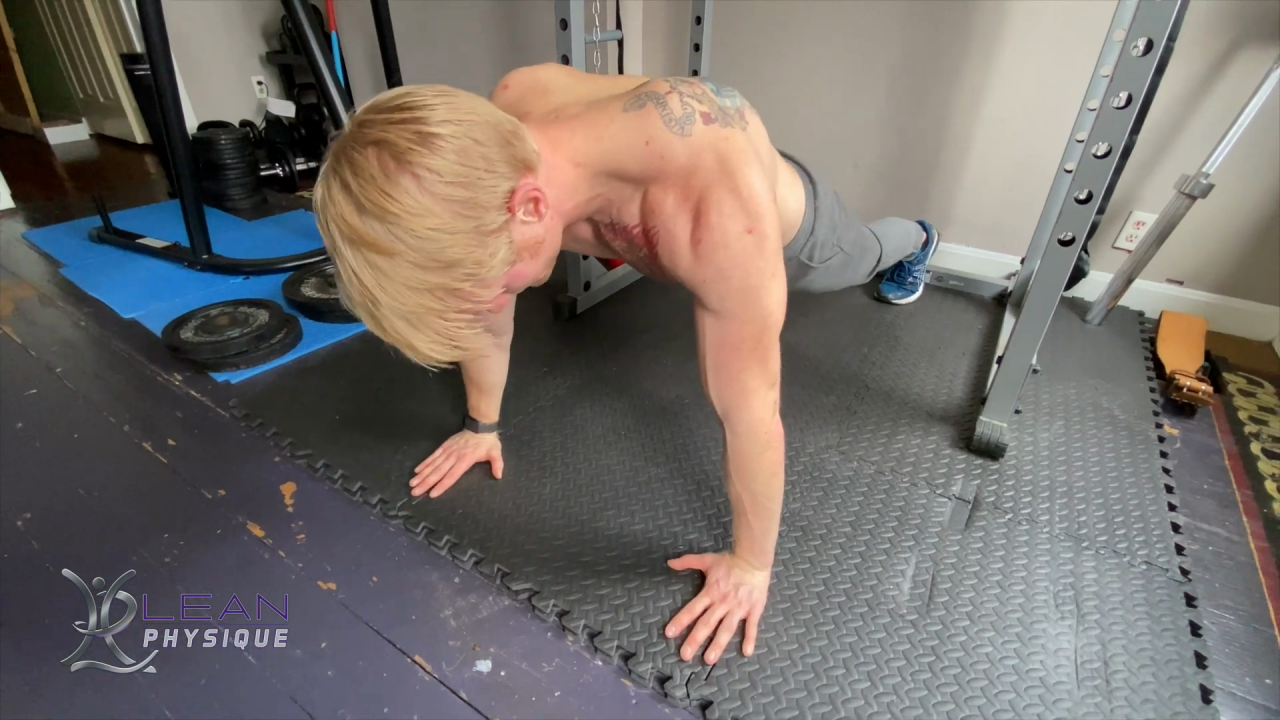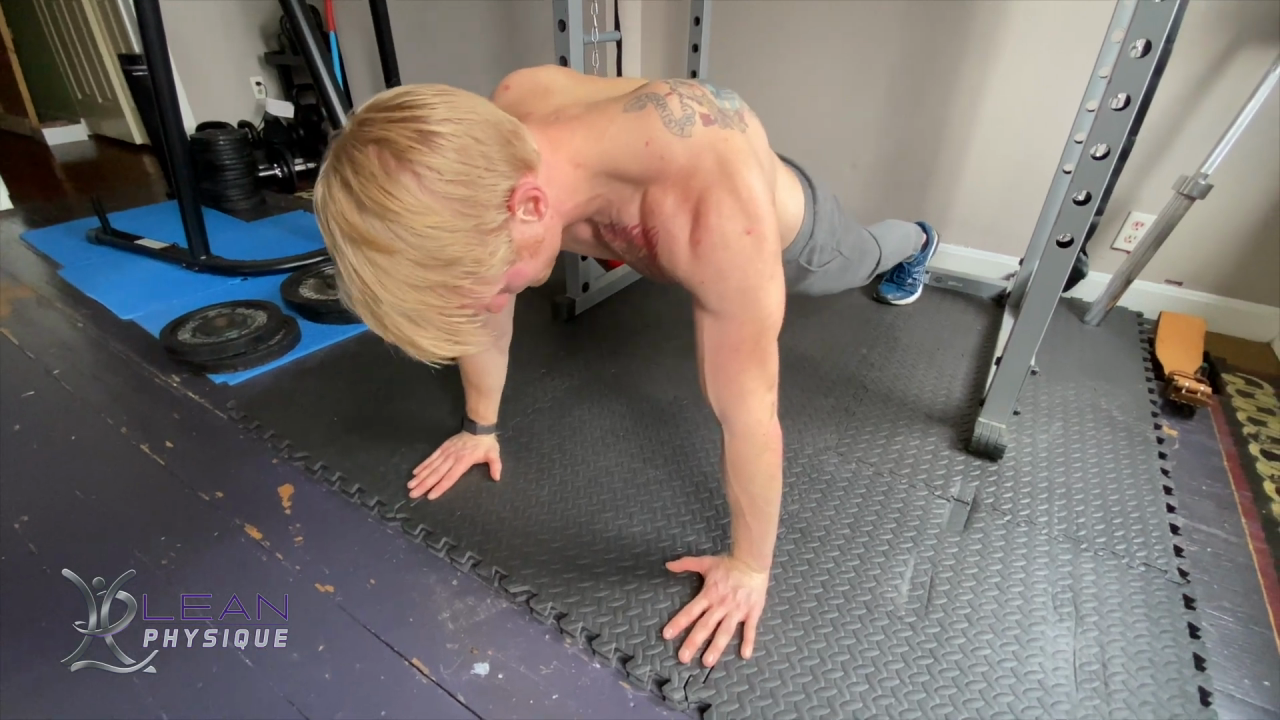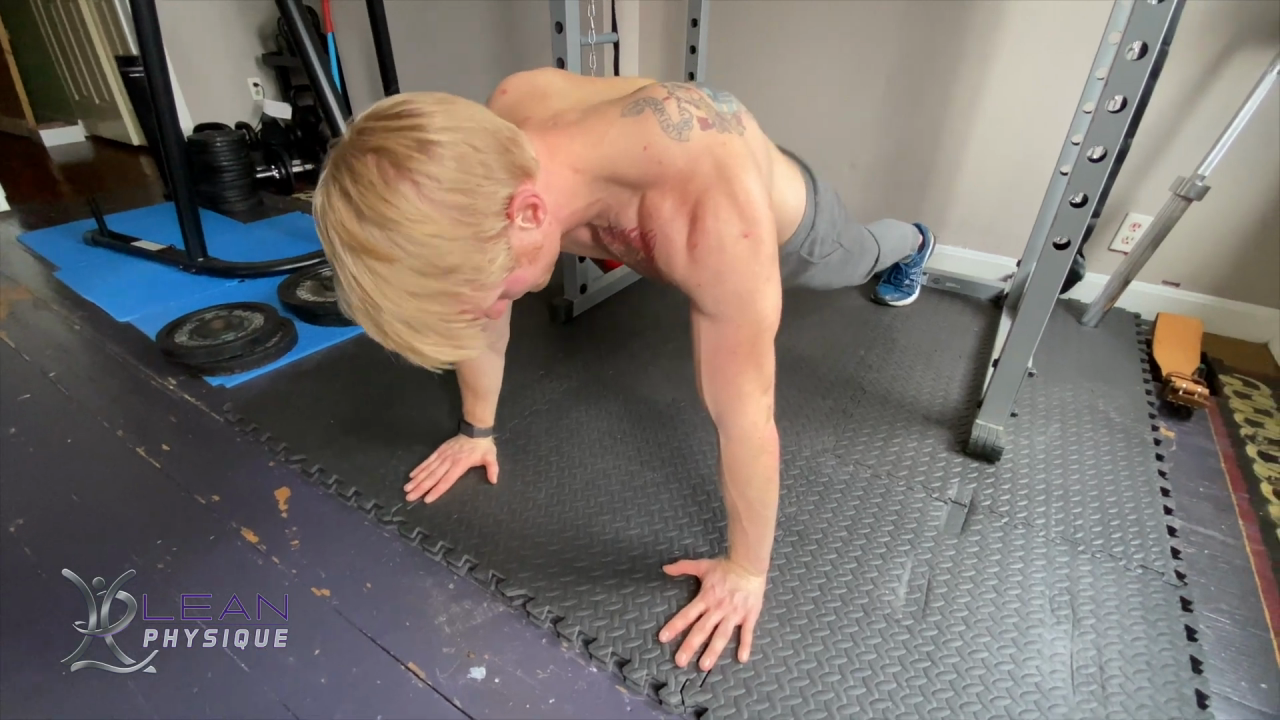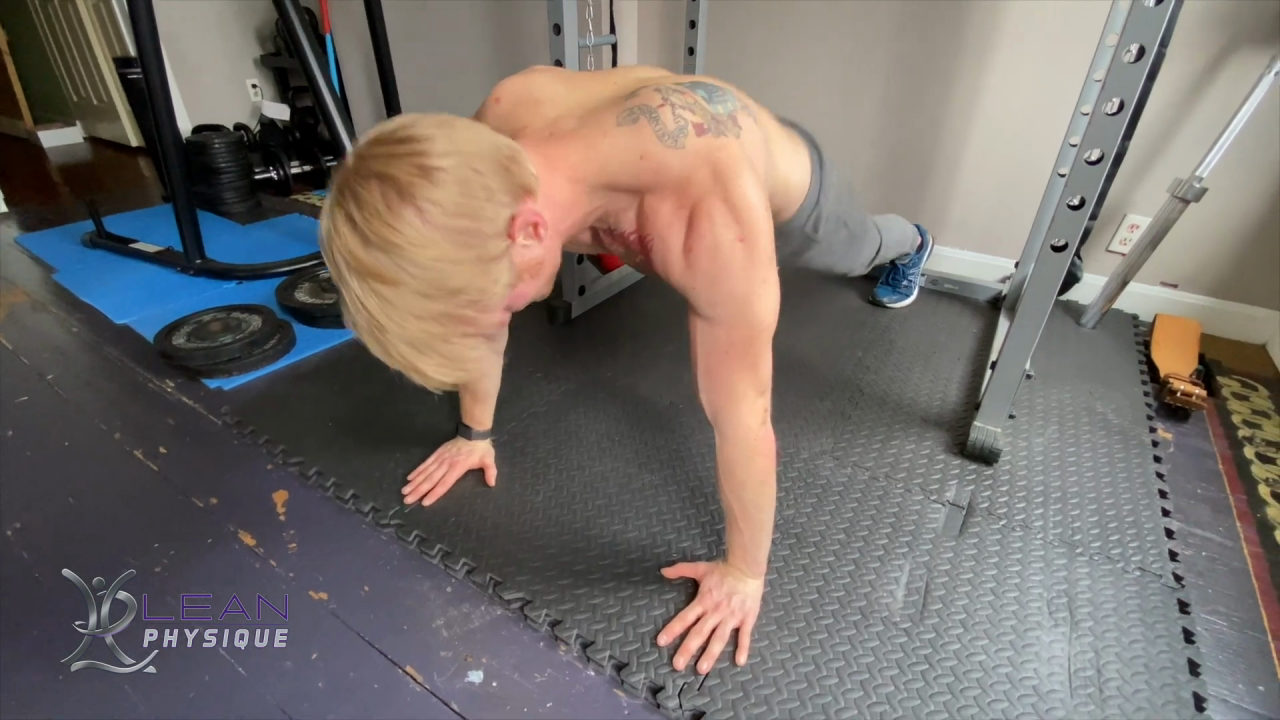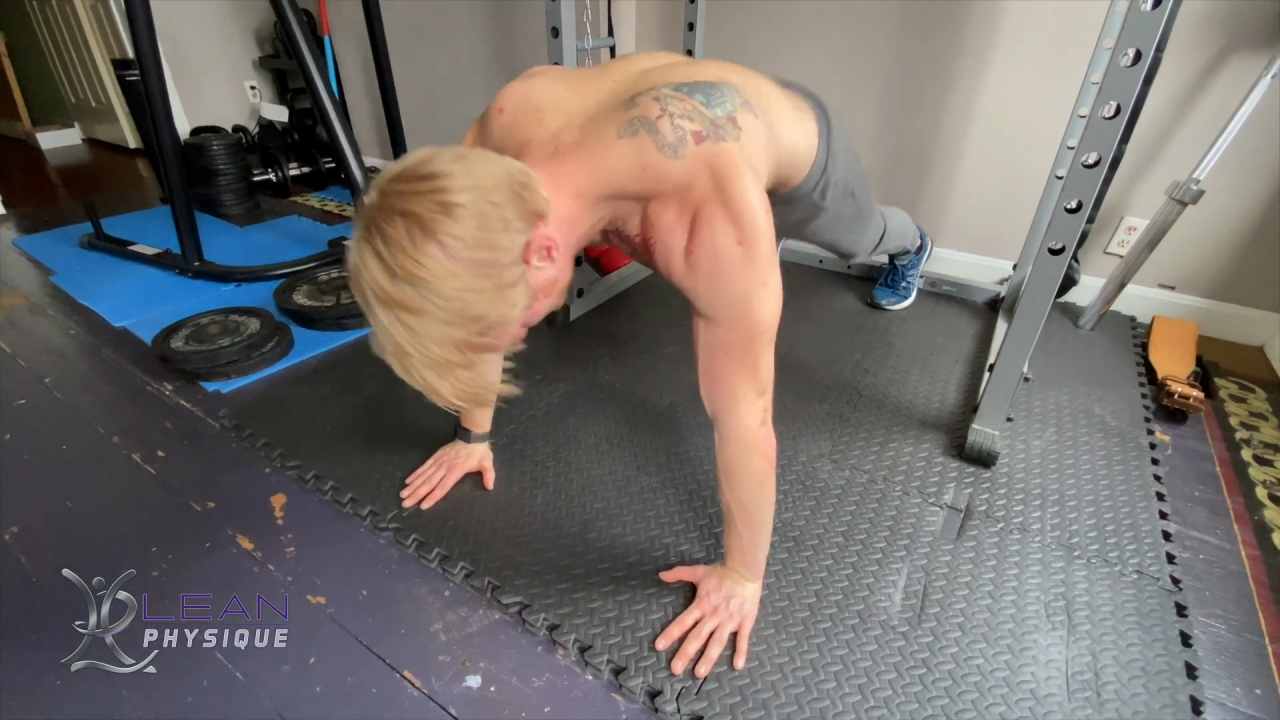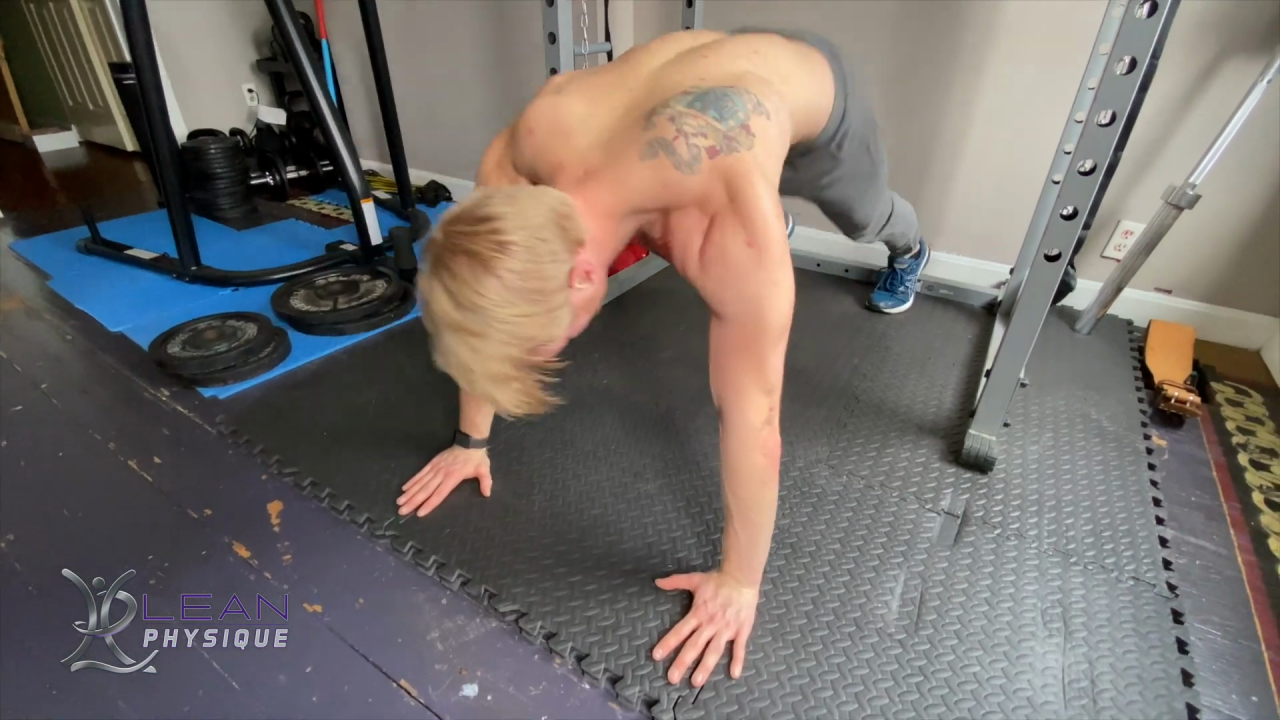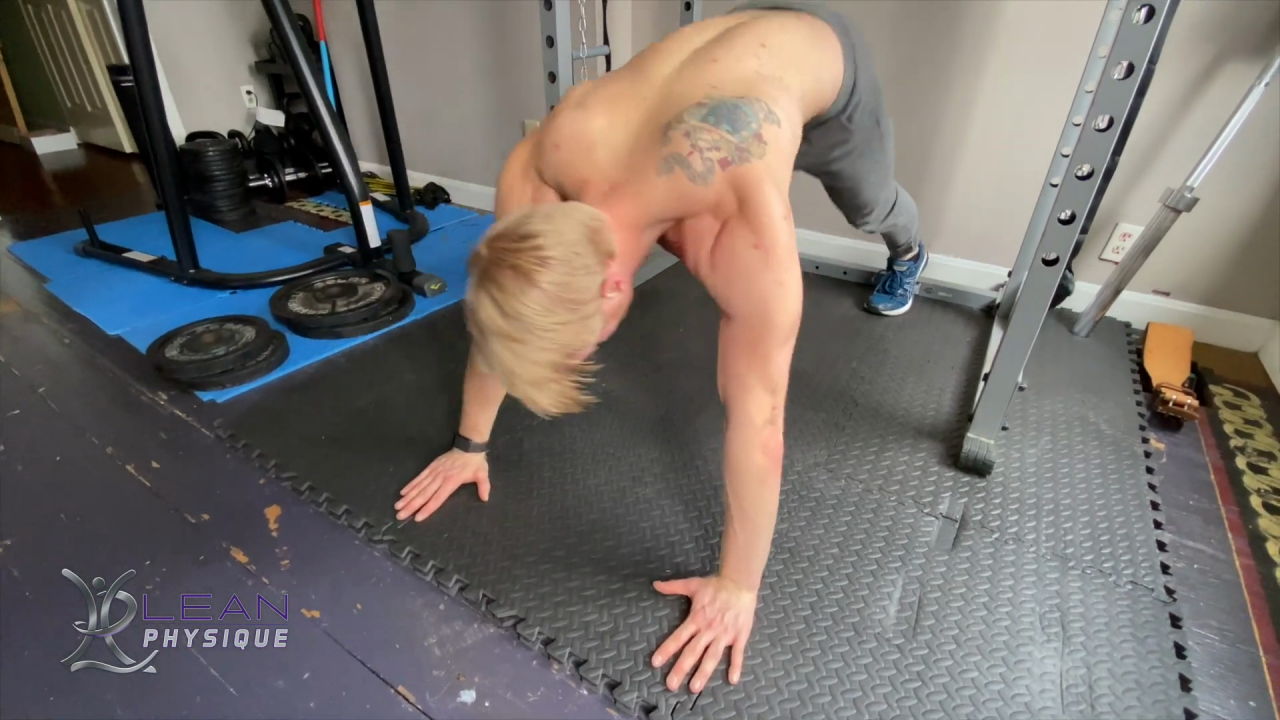
dt=0.1s
person 1, frame 1
left shoulder: (712, 207)
right shoulder: (490, 150)
left elbow: (751, 412)
right elbow: (486, 318)
left wrist: (751, 565)
right wrist: (482, 426)
left hip: (786, 229)
right hip: (679, 224)
left knee: (860, 254)
left ankle: (915, 239)
person 1, frame 2
left shoulder: (711, 207)
right shoulder: (491, 151)
left elbow: (748, 414)
right elbow: (486, 319)
left wrist: (749, 567)
right wrist: (480, 427)
left hip: (786, 232)
right hip: (692, 230)
left knee: (860, 257)
left ankle: (914, 241)
person 1, frame 3
left shoulder: (709, 214)
right shoulder: (483, 148)
left elbow: (746, 416)
right elbow: (480, 321)
left wrist: (746, 570)
right wrist: (477, 429)
left hip: (785, 225)
left knee: (856, 258)
left ankle: (912, 240)
person 1, frame 4
left shoulder: (706, 218)
right shoulder: (481, 157)
left elbow: (742, 418)
right elbow: (476, 323)
left wrist: (744, 573)
right wrist: (475, 432)
left hip: (788, 203)
left knee: (858, 248)
left ankle: (910, 242)
person 1, frame 5
left shoulder: (715, 223)
right shoulder: (486, 160)
left elbow: (744, 417)
right elbow: (467, 306)
left wrist: (742, 577)
right wrist: (471, 435)
left hip: (797, 158)
left knee: (859, 238)
left ankle: (909, 242)
person 1, frame 6
left shoulder: (731, 230)
right shoulder: (514, 162)
left elbow: (750, 414)
right elbow: (497, 320)
right wrist: (471, 439)
left hip: (817, 109)
right hip: (750, 74)
left knee: (867, 218)
left ankle: (907, 250)
person 1, frame 7
left shoulder: (743, 231)
right shoulder: (536, 172)
left elbow: (755, 417)
right elbow: (506, 318)
left hip: (829, 61)
left knee: (870, 208)
left ankle: (906, 252)
